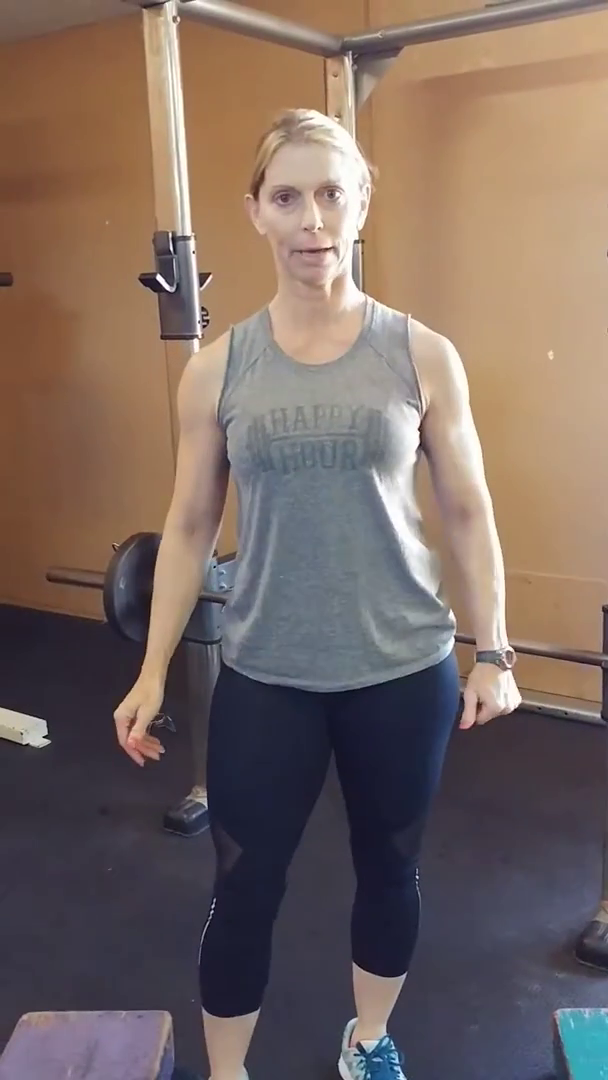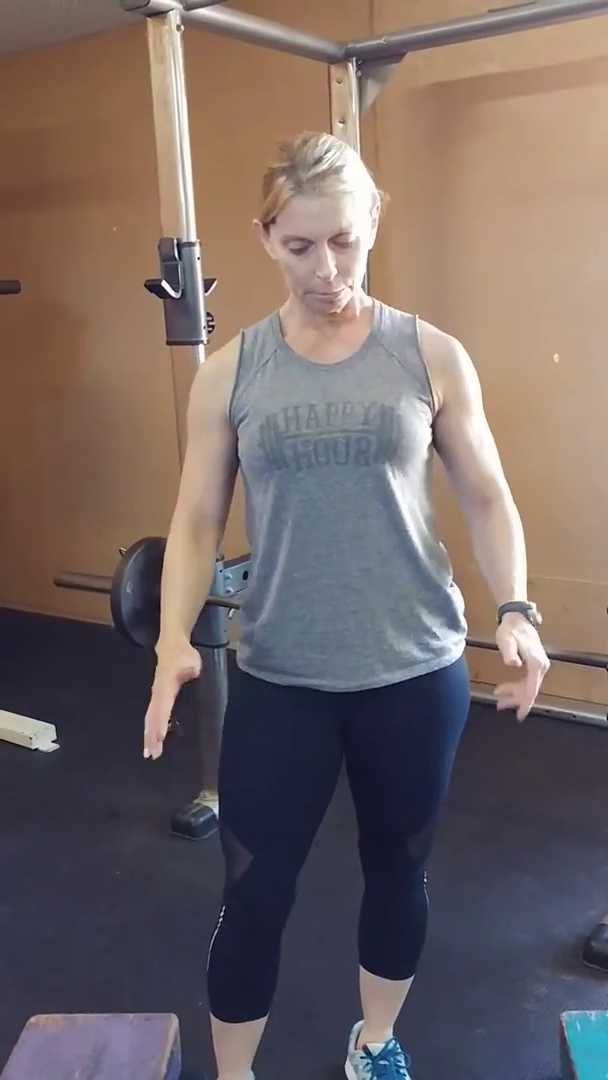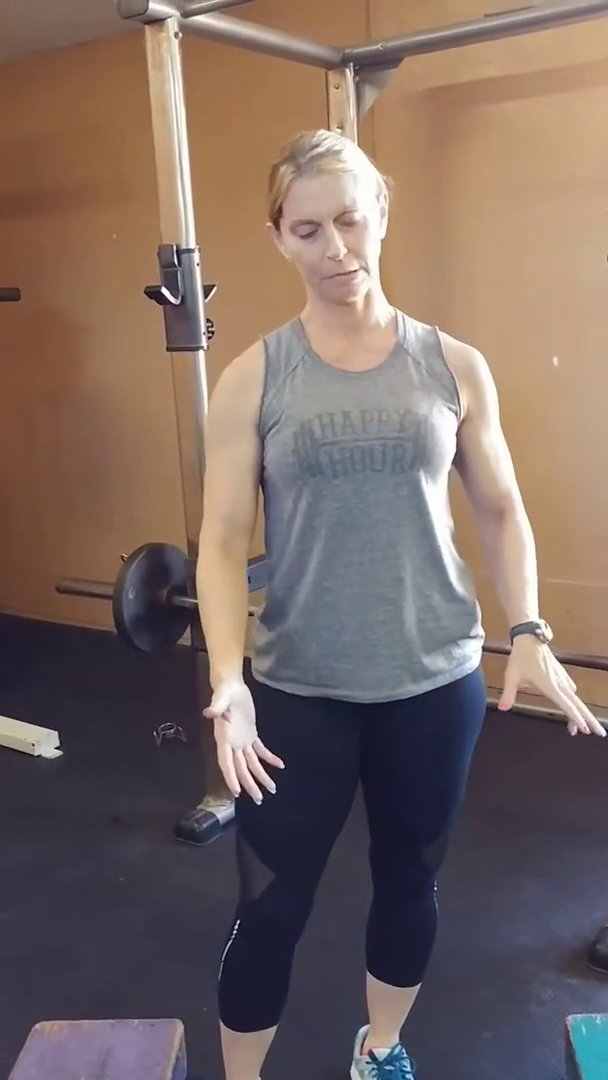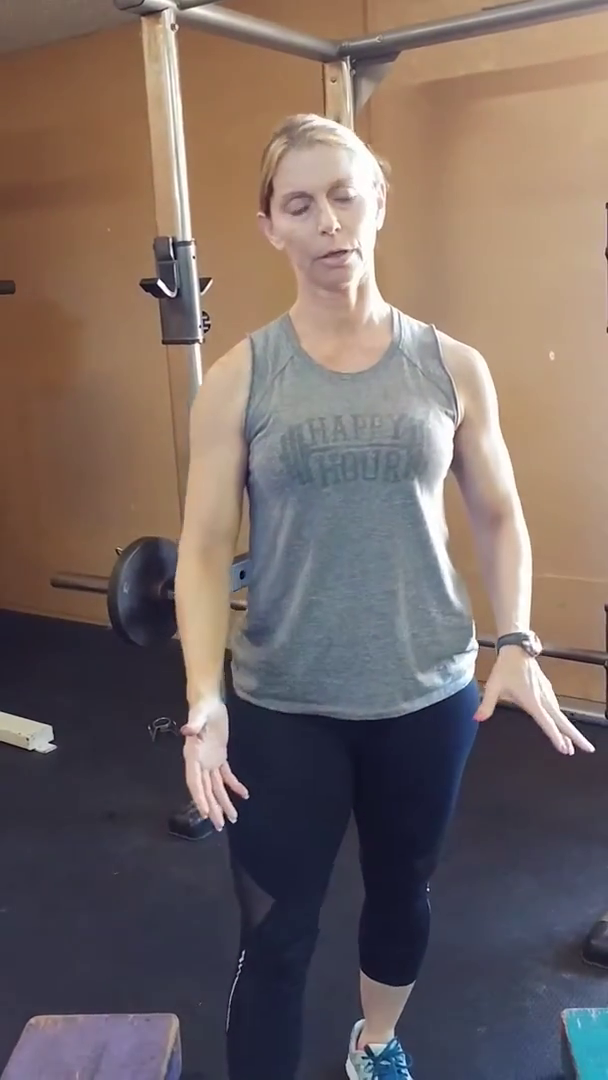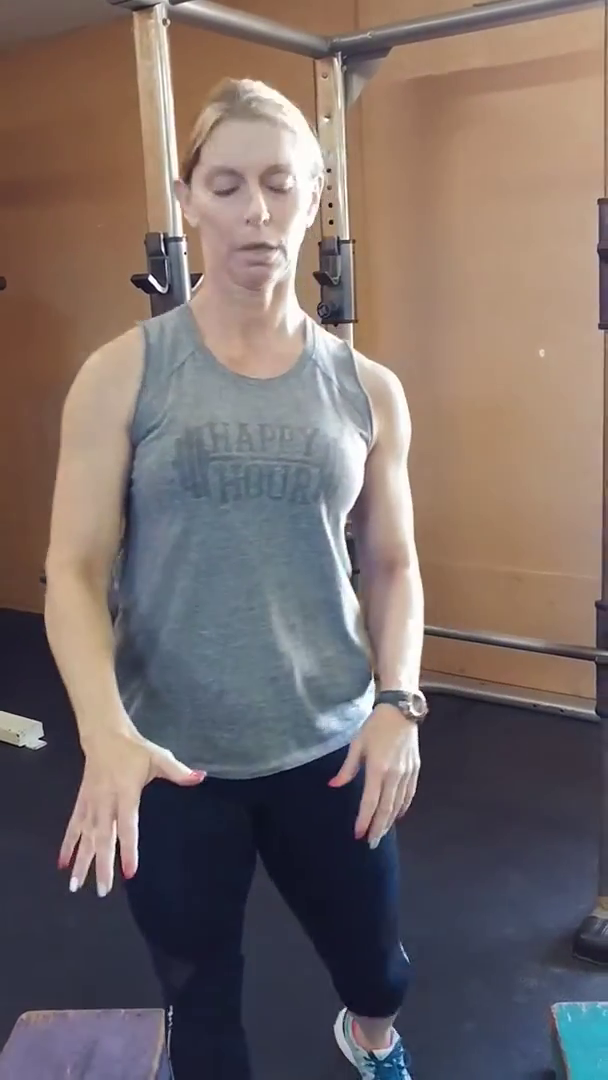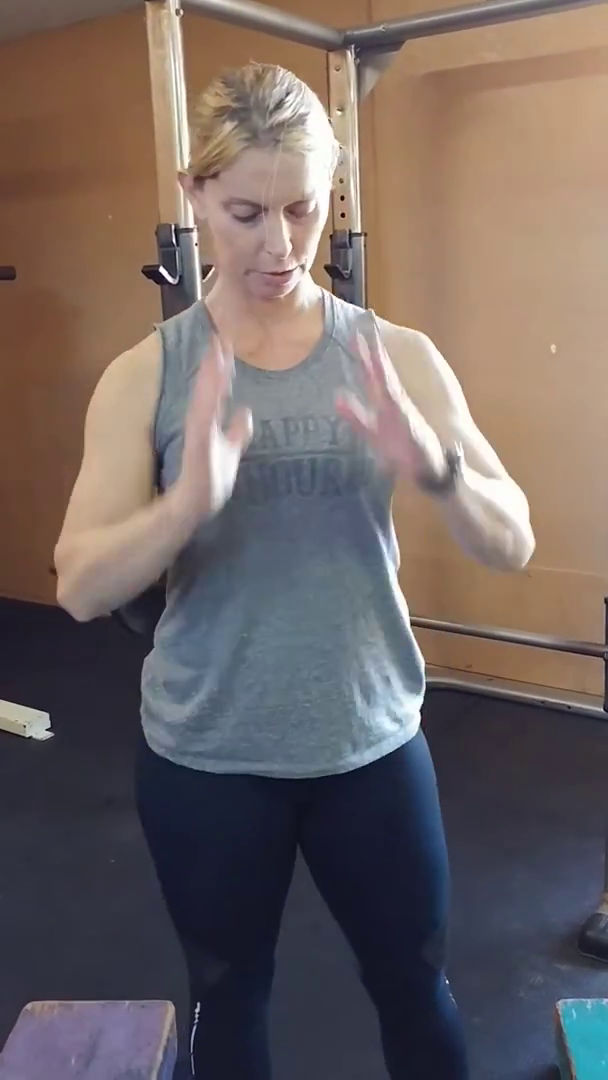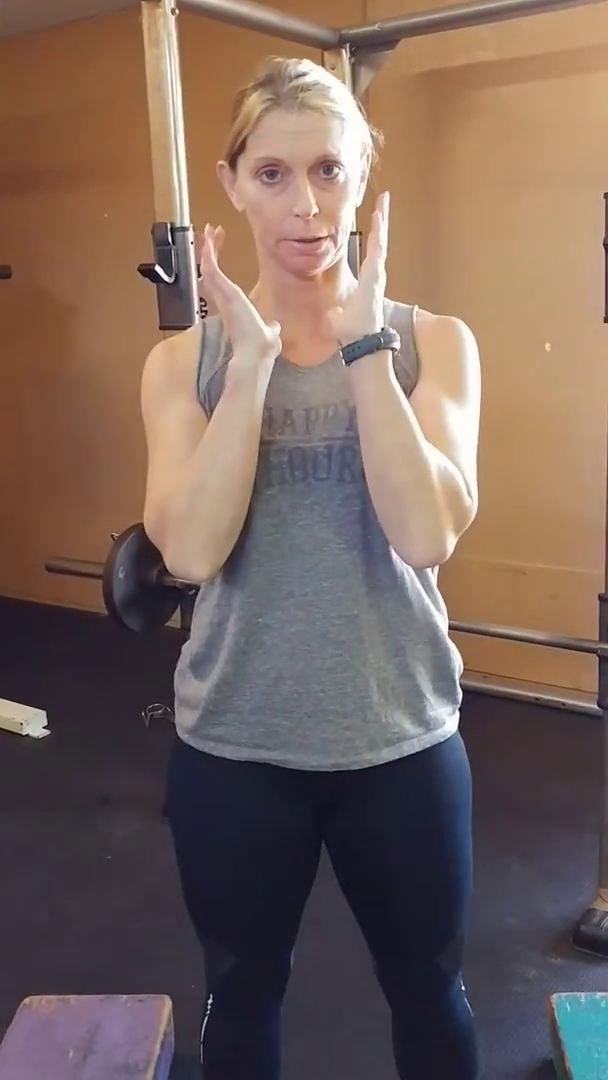
dt=0.7s
person 1, frame 1
left shoulder: (422, 356)
right shoulder: (218, 369)
left elbow: (467, 513)
right elbow: (189, 527)
left wrist: (494, 651)
right wrist: (153, 670)
left hip: (404, 671)
right hip: (265, 677)
left knee: (389, 870)
right knee: (244, 891)
person 1, frame 2
left shoulder: (431, 355)
right shoulder: (231, 371)
left elbow: (488, 500)
right elbow: (195, 523)
left wrist: (515, 608)
right wrist: (173, 638)
left hip: (416, 672)
right hip: (279, 679)
left knee: (398, 871)
right knee: (254, 895)
person 1, frame 3
left shoulder: (453, 366)
right shoulder: (253, 378)
left elbow: (501, 512)
right elbow: (222, 543)
left wrist: (528, 633)
right wrist: (226, 676)
left hip: (435, 680)
right hip: (298, 689)
left knee: (410, 882)
right knee: (269, 907)
person 1, frame 4
left shoulder: (452, 368)
right shoulder: (239, 379)
left elbow: (498, 518)
right elbow: (203, 549)
left wrist: (515, 642)
right wrist: (203, 694)
left hip: (427, 694)
right hip: (282, 705)
left knee: (402, 890)
right knee: (274, 940)
person 1, frame 5
left shoulder: (367, 390)
right shoulder: (122, 374)
left elbow: (392, 567)
right elbow: (73, 571)
left wrist: (398, 702)
right wrist: (106, 734)
left hip: (327, 745)
right hip: (167, 757)
left knee: (375, 963)
person 1, frame 6
left shoulder: (397, 357)
right shoulder: (146, 377)
left elbow: (516, 539)
right elbow: (79, 585)
left wrist: (431, 459)
right wrist: (189, 498)
left hip: (372, 746)
right hip: (205, 759)
left knee: (416, 993)
person 1, frame 7
left shoulder: (433, 342)
right shoulder: (185, 361)
left elbow: (429, 534)
right elbow: (191, 549)
left wrist: (363, 341)
right wrist: (251, 355)
left hip: (401, 739)
right hip: (233, 747)
left knee: (429, 991)
right knee: (242, 994)
